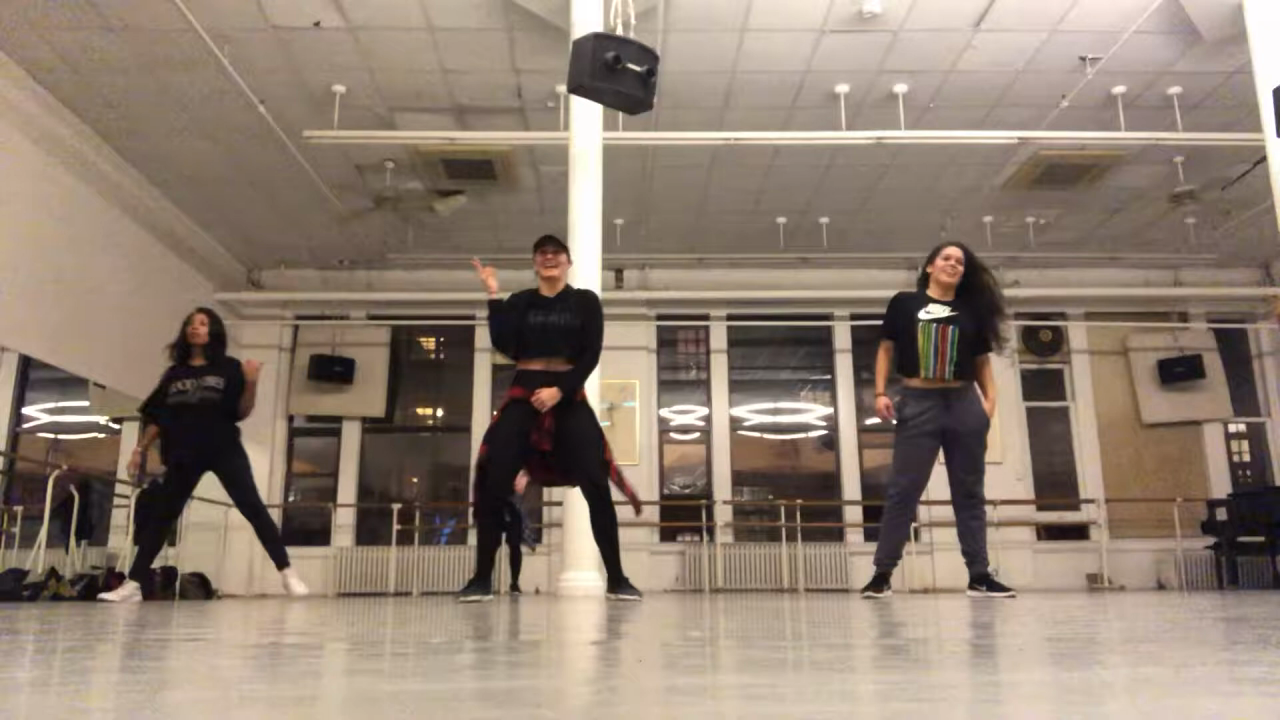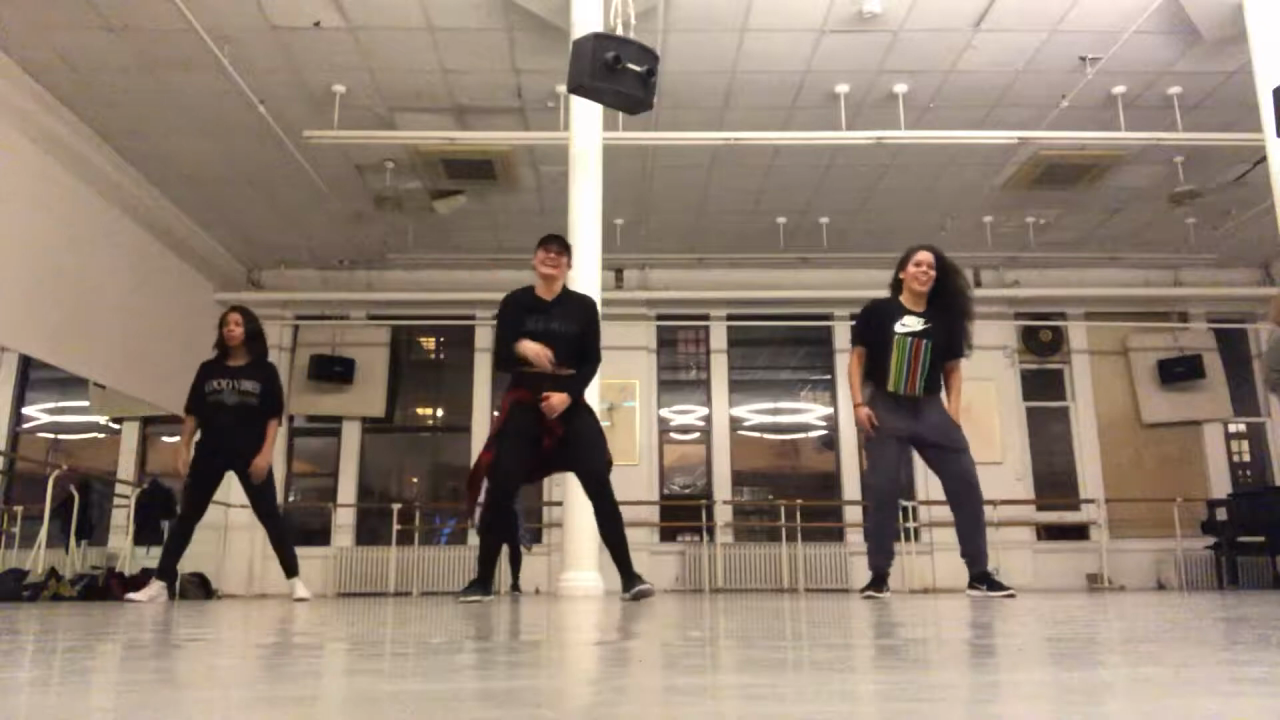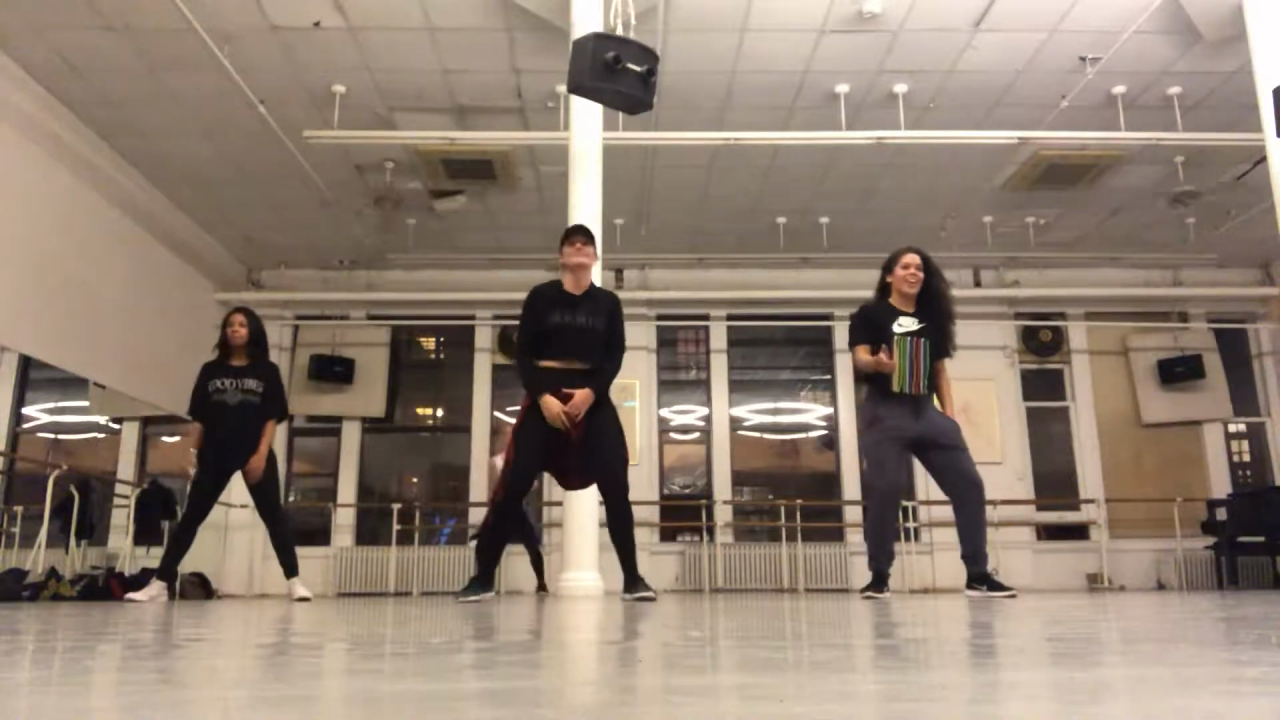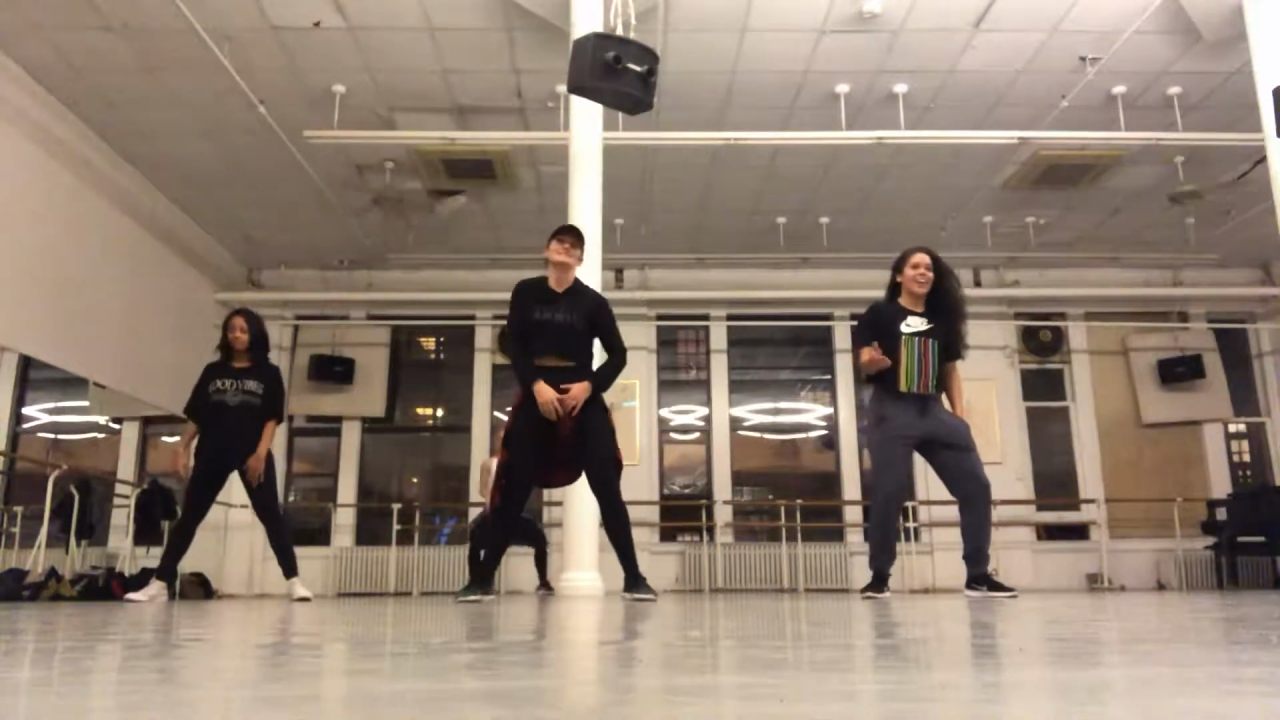
dt=0.5s
person 1, frame 1
left shoulder: (586, 301)
right shoulder: (520, 303)
left elbow: (591, 355)
right elbow: (503, 345)
left wrist: (560, 390)
right wrist: (493, 296)
left hip: (568, 397)
right hip: (523, 396)
left knee: (597, 484)
right knee: (493, 484)
left ankle: (616, 579)
right ankle: (482, 579)
person 1, frame 2
left shoulder: (583, 306)
right shoulder: (515, 303)
left elbow: (592, 360)
right elbow: (501, 360)
left wrist: (568, 395)
right wrist: (521, 346)
left hip: (570, 399)
right hip: (524, 399)
left knee: (600, 483)
right knee: (501, 488)
left ankle: (629, 576)
right ankle: (483, 580)
person 1, frame 3
left shoulder: (608, 302)
right shoulder: (540, 297)
left elbow: (615, 356)
right elbow: (523, 353)
left wrist: (591, 392)
right wrist: (542, 395)
left hip: (591, 395)
right hip: (545, 393)
left knee: (614, 485)
right knee: (515, 485)
left ankle: (632, 579)
right ankle: (483, 577)
person 1, frame 4
left shoulder: (592, 301)
right shoulder: (525, 292)
left elbow: (617, 354)
right elbow: (515, 348)
left wrist: (590, 386)
right wrist: (536, 385)
left hip: (583, 394)
right hip: (535, 393)
left knee: (606, 486)
right knee: (514, 488)
left ankle: (633, 579)
right ankle: (482, 579)
person 2, frame 1
left shoulder: (973, 311)
right shoulder: (904, 304)
left elbow: (982, 360)
right elbow: (886, 350)
left wrist: (990, 396)
right wrist: (880, 393)
left hip: (963, 403)
right hip: (918, 402)
left knee: (969, 491)
right knee: (904, 489)
left ankle: (979, 576)
right ankle: (882, 574)
person 2, frame 2
left shoulder: (945, 318)
right shoulder: (877, 311)
left elbow: (952, 368)
right elbow: (858, 357)
left wrist: (954, 408)
right wrist: (859, 403)
left hip: (930, 411)
right hip: (887, 409)
left knee: (966, 487)
right knee: (883, 490)
left ankle: (978, 574)
right ankle: (879, 576)
person 2, frame 3
left shoulder: (932, 318)
right shoulder: (871, 314)
left elbow: (939, 369)
right elbow: (860, 358)
left wrist: (950, 413)
right wrist: (878, 363)
left hip: (925, 411)
right hip: (884, 411)
left knee: (969, 485)
right knee: (884, 491)
left ankle: (977, 575)
right ankle: (879, 577)
person 2, frame 4
left shoulder: (943, 319)
right shoulder: (879, 314)
left elbow: (950, 370)
right elbow: (863, 362)
left wrist: (959, 415)
right wrist: (873, 362)
left hip: (934, 411)
right hip: (891, 411)
left knee: (976, 486)
right knee: (889, 492)
left ankle: (978, 576)
right ankle: (880, 576)
person 3, frame 1
left shoulder: (229, 367)
right shoulder: (174, 373)
left elbow: (240, 412)
right elbow: (157, 416)
left wrist: (249, 385)
right wrist: (139, 450)
left hip: (226, 451)
right hip: (183, 456)
left knee: (253, 509)
right knee: (161, 516)
left ankle: (288, 576)
right ankle: (133, 584)
person 3, frame 2
left shoulder: (264, 370)
right shoulder: (208, 370)
left elbow: (274, 416)
right elbow: (193, 413)
left wrist: (265, 454)
right wrist: (184, 448)
left hip: (250, 455)
right hip: (209, 453)
left knee: (271, 516)
right knee: (187, 516)
left ankle: (295, 581)
right ankle: (160, 584)
person 3, frame 3
left shoulder: (267, 371)
right shoulder: (210, 371)
left elbow: (273, 417)
right elbow: (199, 417)
left wrist: (262, 453)
right wrist: (192, 451)
left hip: (255, 455)
right hip: (215, 455)
left knee: (274, 516)
right knee: (192, 516)
left ankle: (294, 582)
right ankle: (161, 583)
person 3, frame 4
left shoulder: (268, 373)
right shoulder: (212, 371)
left elbow: (273, 418)
right elbow: (196, 416)
left wrist: (261, 452)
right wrist: (182, 448)
left hip: (252, 455)
right hip: (212, 454)
left knee: (271, 516)
right knee: (189, 516)
left ankle: (293, 581)
right ankle: (160, 583)
